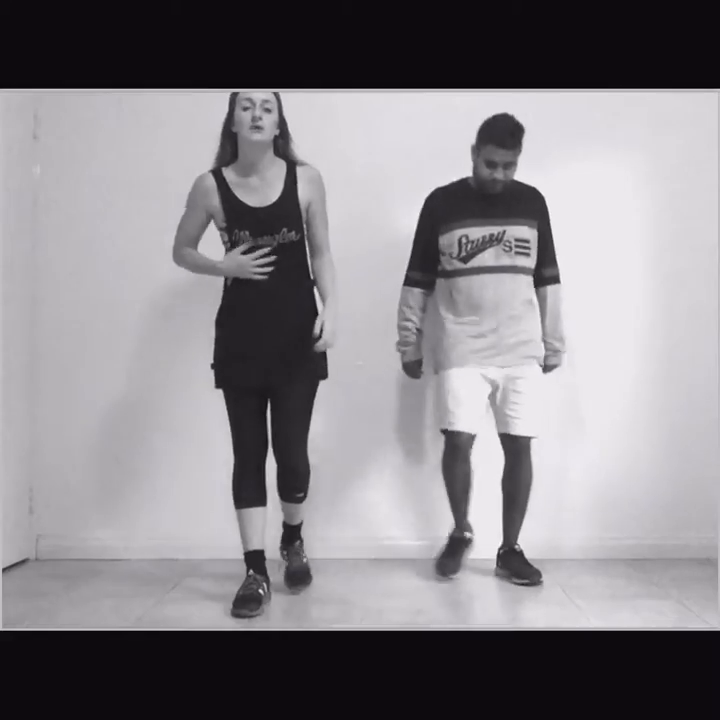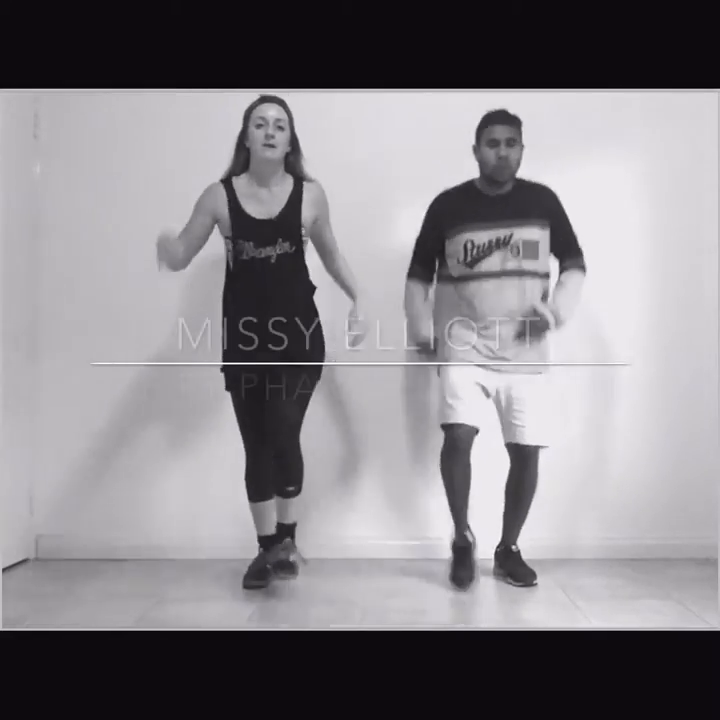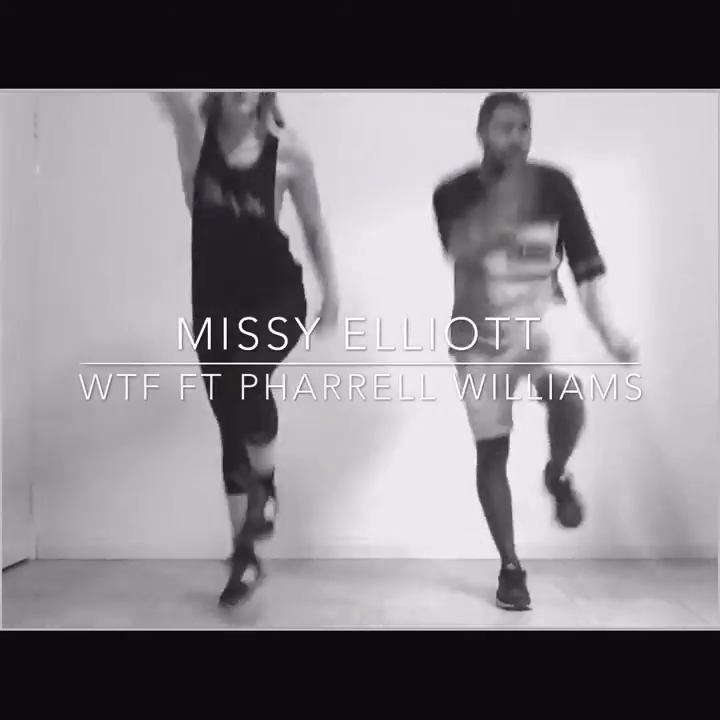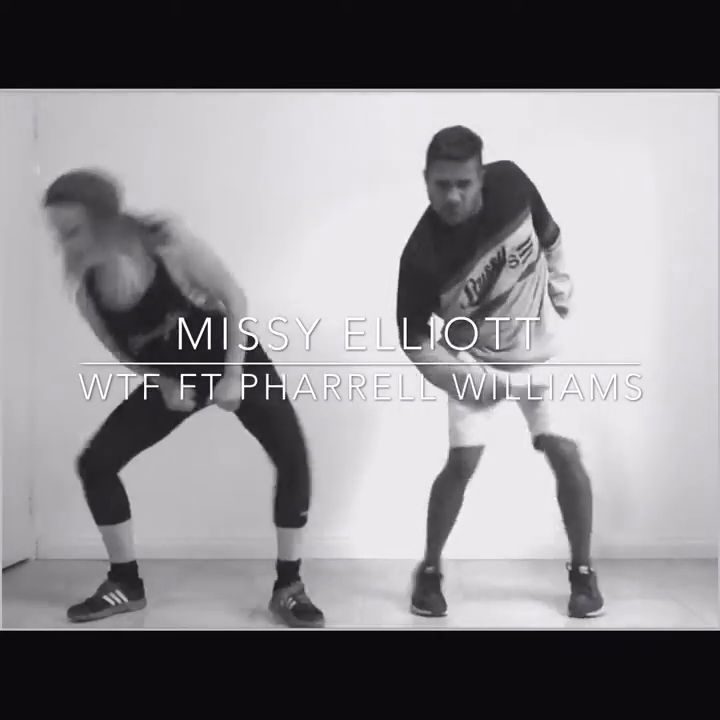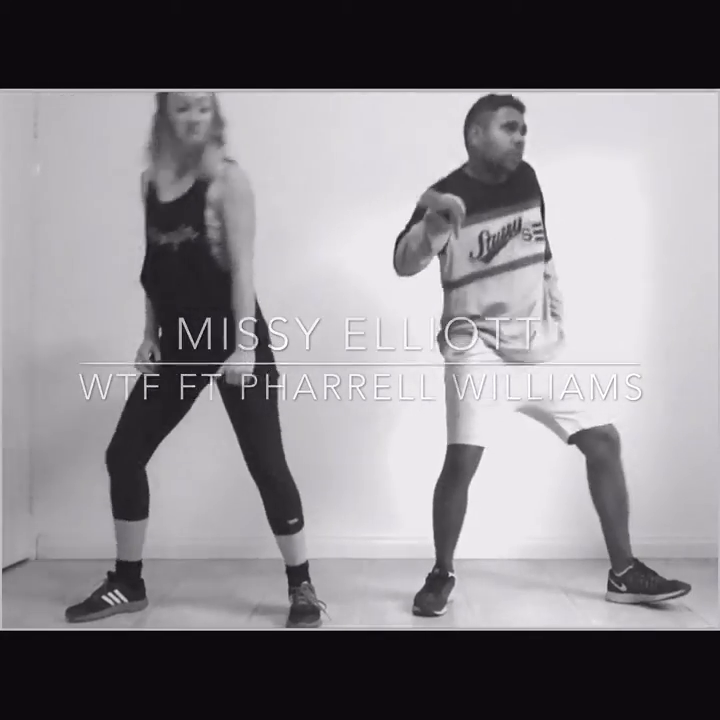
dt=1s
person 1, frame 1
left shoulder: (306, 178)
right shoulder: (209, 185)
left elbow: (320, 251)
right elbow: (181, 250)
left wrist: (330, 307)
right wrist: (223, 265)
left hip: (295, 330)
right hip: (240, 332)
left knee: (292, 447)
right knee: (249, 450)
left ankle: (293, 539)
right ankle: (256, 570)
person 1, frame 2
left shoulder: (310, 193)
right shoulder: (219, 194)
left elbow: (330, 253)
right elbow: (179, 257)
left wrist: (356, 299)
right wrist: (167, 248)
left hip: (297, 332)
right hip: (244, 334)
left knee: (283, 437)
right knee: (256, 446)
left ankle: (287, 538)
right ankle: (265, 547)
person 1, frame 3
left shoulder: (288, 149)
right shoulder: (193, 132)
left elbow: (313, 224)
right elbow: (168, 97)
left wrist: (330, 290)
left hip: (275, 299)
right hip: (214, 303)
left knee: (250, 382)
right knee: (233, 423)
left ankle: (263, 481)
right ankle: (244, 556)
person 1, frame 4
left shoulder: (170, 245)
right shoulder: (88, 292)
left elbow: (234, 297)
right elbow: (122, 349)
left wrist: (235, 371)
right wrist: (162, 382)
left hip: (236, 362)
right hip: (170, 379)
left knee: (292, 455)
right knee: (94, 462)
left ankle: (288, 584)
right ankle: (125, 581)
person 1, frame 5
left shoulder: (226, 176)
right shoulder: (152, 180)
left elbow: (242, 265)
right elbow: (155, 268)
left wrist: (246, 346)
right wrist: (148, 337)
left hip: (232, 340)
right hip: (177, 345)
left knee: (266, 462)
right knee: (123, 454)
left ankle: (301, 586)
right ankle: (127, 583)
person 2, frame 1
left shoulder: (532, 202)
right shoulder: (442, 202)
left elbow: (548, 279)
right elbow: (418, 280)
left wrist: (554, 344)
right wrist: (409, 343)
left hip: (521, 348)
right hip: (463, 347)
left knee: (519, 446)
right knee: (457, 441)
left ankle: (509, 549)
right ankle: (460, 535)
person 2, frame 2
left shoulder: (543, 201)
right shoulder: (447, 205)
left elbow: (574, 266)
right elbow: (420, 274)
left wrist: (556, 310)
right wrist: (421, 326)
left hip: (523, 354)
right hip: (464, 348)
left knee: (526, 455)
right knee: (458, 437)
left ankle: (508, 550)
right ankle: (462, 538)
person 2, frame 3
left shoulder: (556, 186)
right shoulder: (454, 193)
left elbow: (586, 262)
right elbow: (460, 249)
left wrist: (608, 329)
right wrist: (494, 219)
left hip: (537, 329)
right hip: (478, 339)
left knee: (569, 399)
right knee: (492, 453)
left ankle: (558, 474)
right ankle: (510, 567)
person 2, frame 4
left shoulder: (511, 181)
right shoulder: (421, 255)
left elbow: (550, 239)
right elbow: (415, 342)
left wrist: (561, 295)
right wrist: (479, 380)
left hip: (538, 350)
right hip: (474, 362)
left knee: (564, 454)
right knee: (462, 462)
left ankle: (583, 570)
right ankle: (429, 570)
person 2, frame 5
left shoulder: (526, 179)
right shoulder: (448, 196)
right elbow: (404, 265)
left wrist: (558, 320)
right wrist: (433, 225)
left hip: (540, 349)
right hip: (477, 351)
left knee: (604, 442)
right knee: (461, 462)
left ankle: (623, 572)
right ankle: (442, 573)
